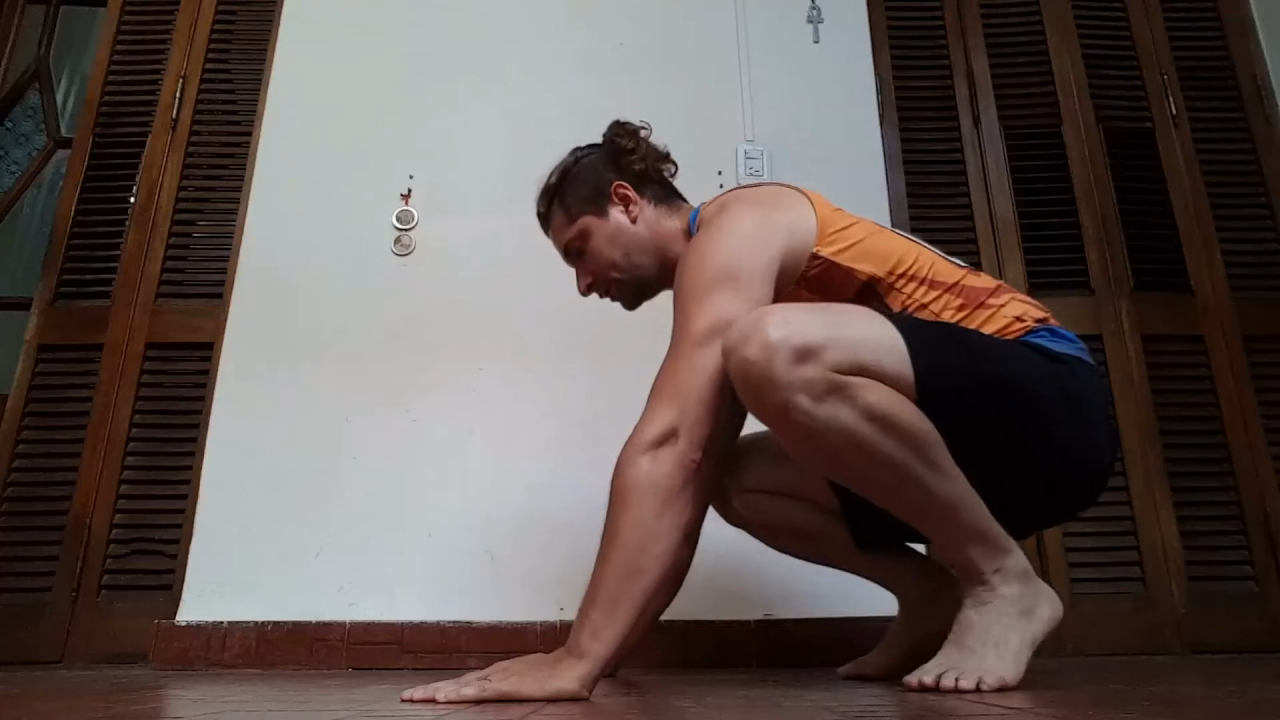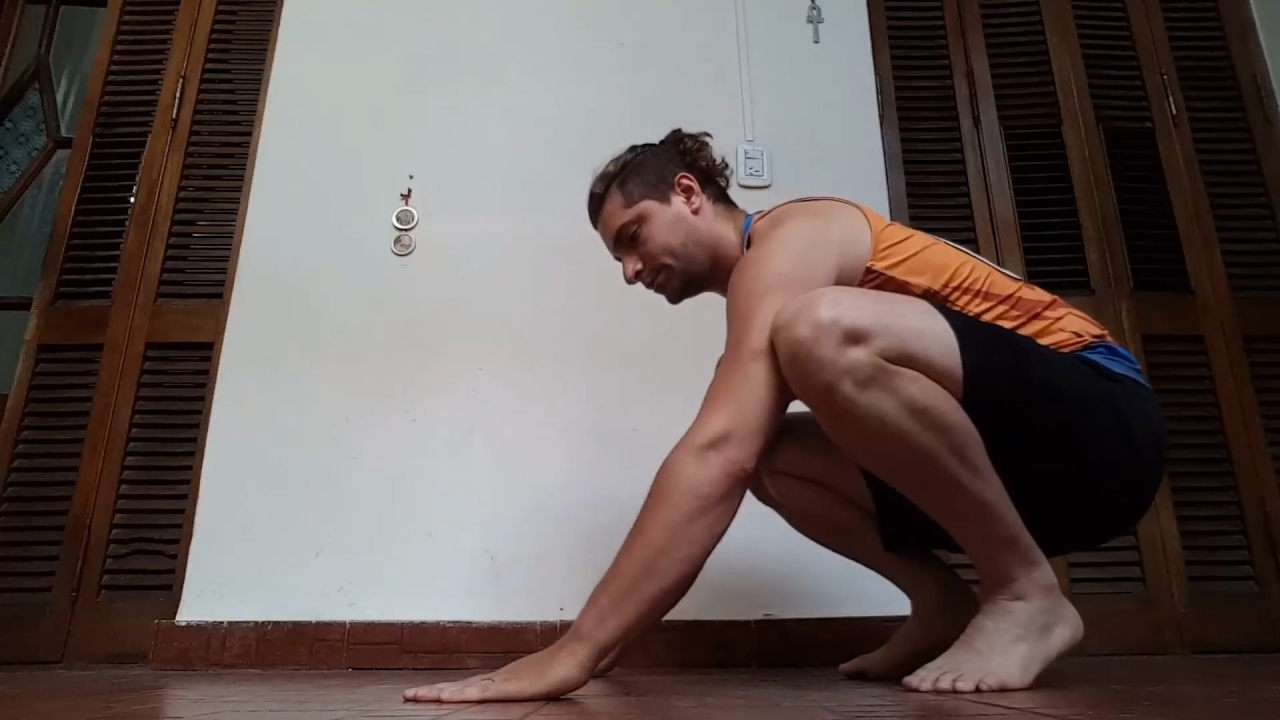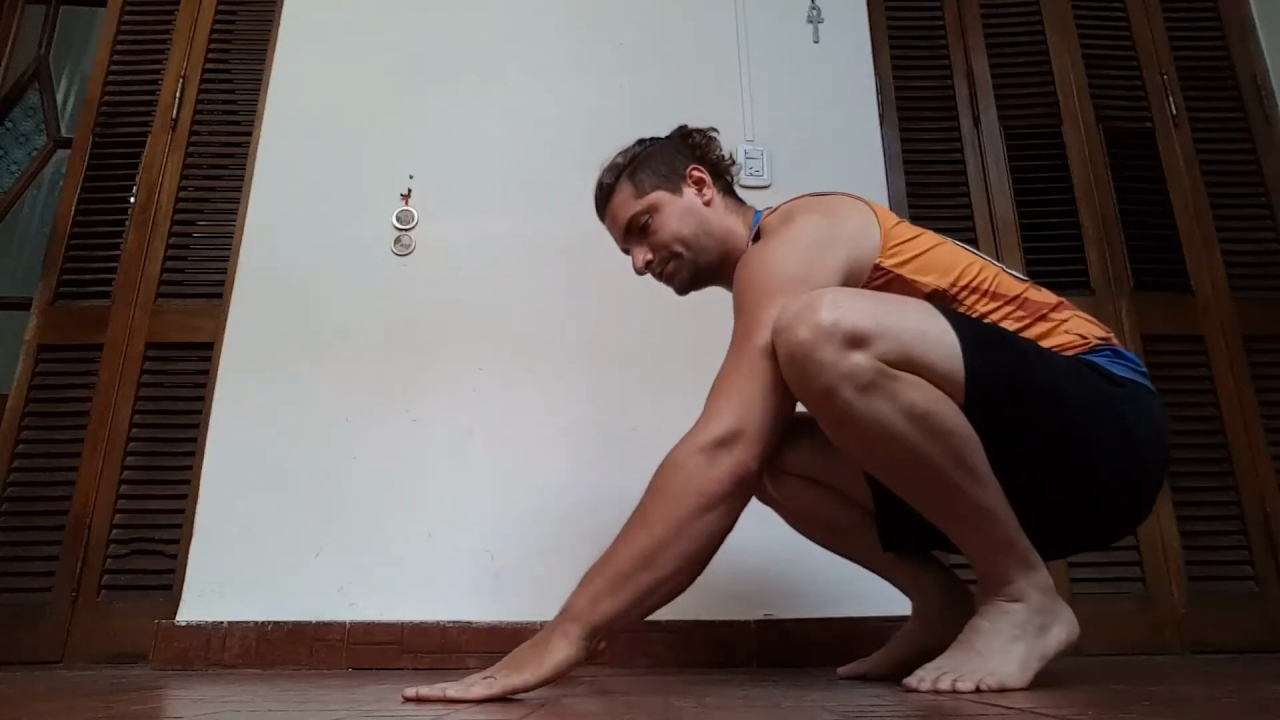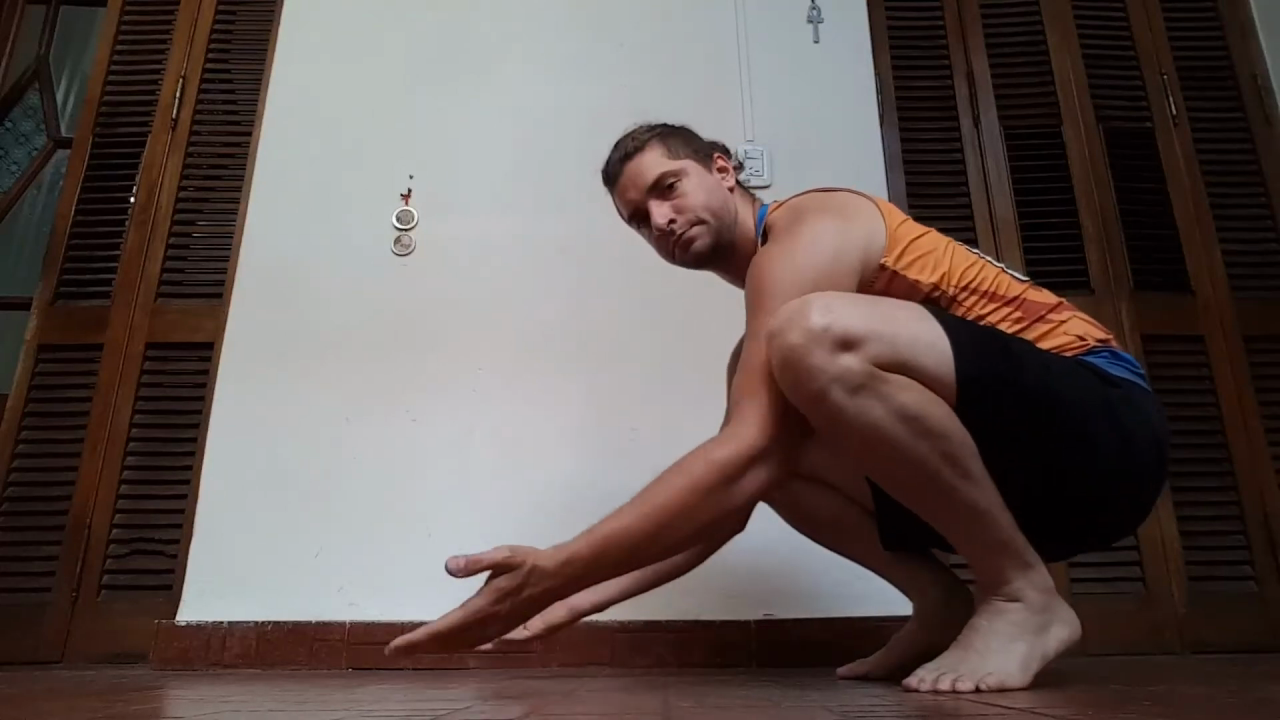
dt=0.5s
person 1, frame 1
left shoulder: (735, 227)
right shoulder: (717, 302)
left elbow: (665, 447)
right elbow: (685, 487)
left wrist: (579, 659)
right wrist: (601, 646)
left hip: (1048, 400)
right hip: (974, 438)
left knee: (774, 349)
right knee: (734, 480)
left ankle: (999, 580)
right ankle: (935, 598)
person 1, frame 2
left shoulder: (787, 240)
right shoulder: (762, 305)
left elbow: (715, 456)
right elbow: (731, 462)
left wrist: (576, 651)
right wrist: (596, 640)
left hip: (1098, 421)
right hip: (1014, 462)
left knee: (825, 329)
left ankle: (1025, 596)
right ankle: (947, 604)
person 1, frame 3
left shoulder: (798, 236)
right shoulder: (767, 318)
left elbow: (718, 453)
right elbow: (723, 487)
left wrist: (567, 633)
right wrist: (598, 622)
left hip: (1103, 421)
right hip: (1016, 454)
left knee: (824, 332)
left ankle: (1022, 595)
right ankle: (946, 607)
person 1, frame 4
left shoulder: (809, 230)
right shoulder: (758, 346)
left elbow: (750, 459)
right elbow: (726, 502)
left wrist: (553, 571)
right wrist: (585, 594)
left hip: (1099, 421)
right hip: (1011, 467)
left knee: (815, 336)
left ankle: (1022, 595)
right ankle: (945, 605)
